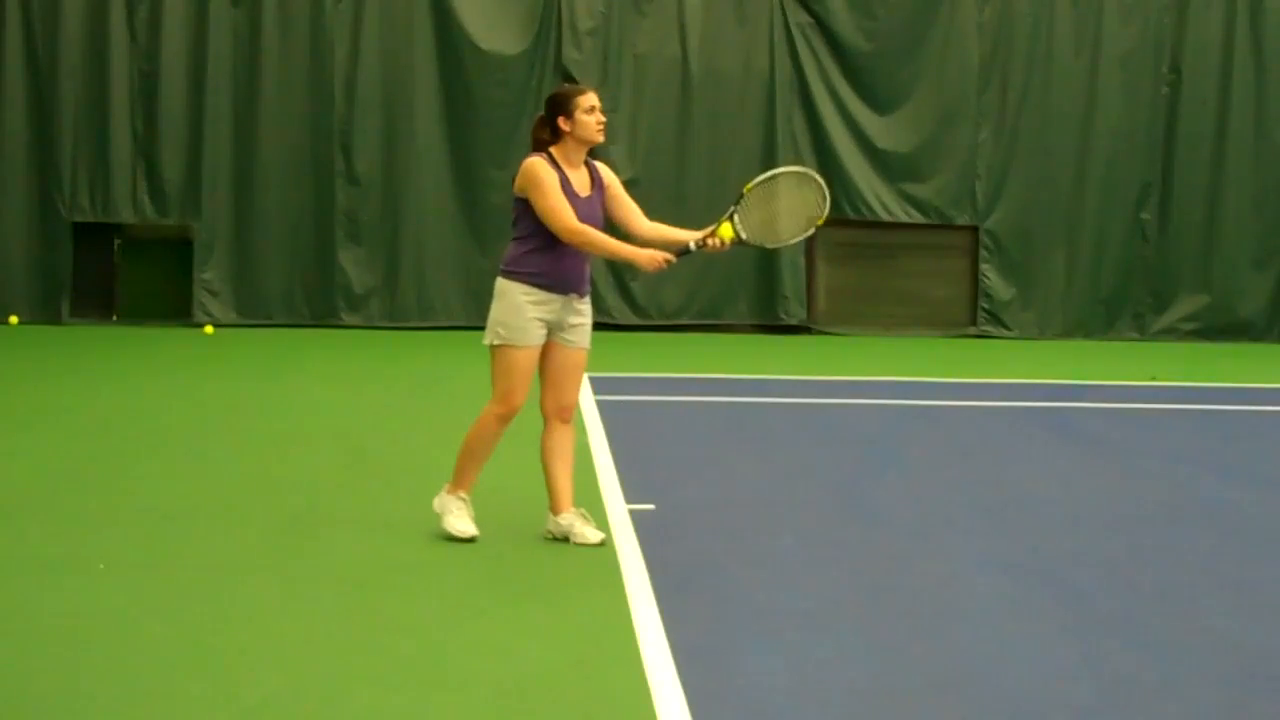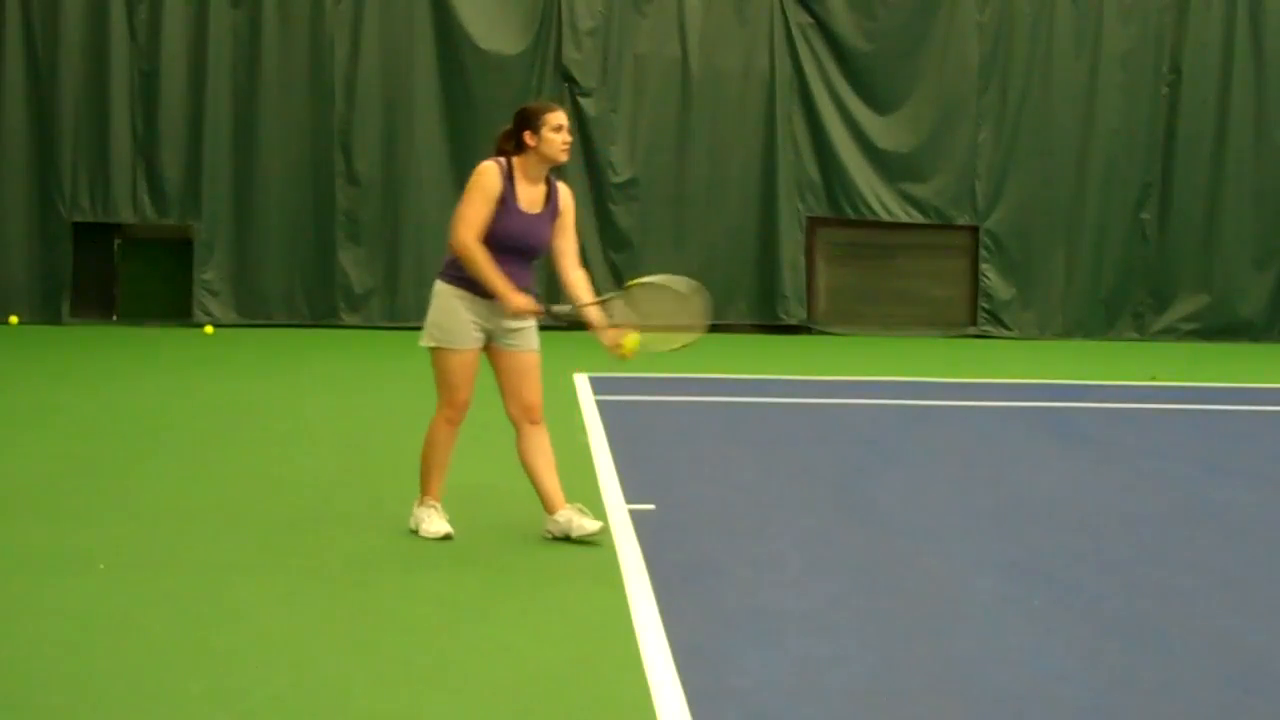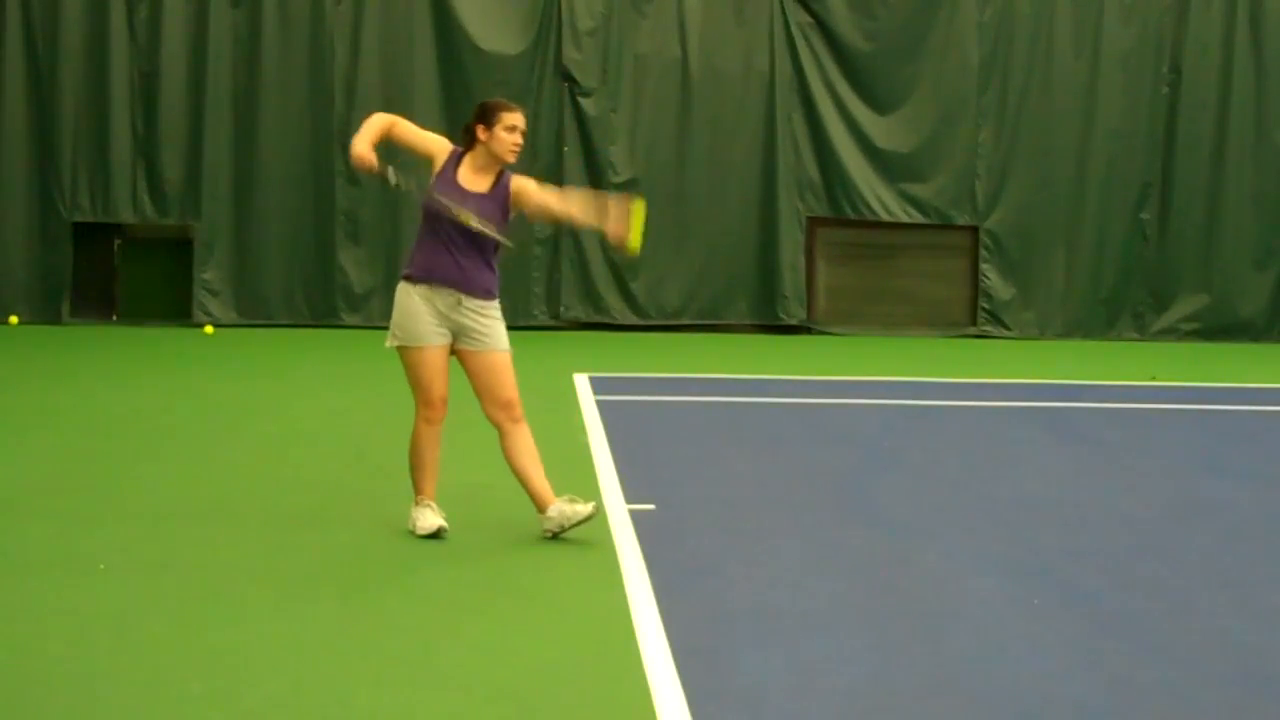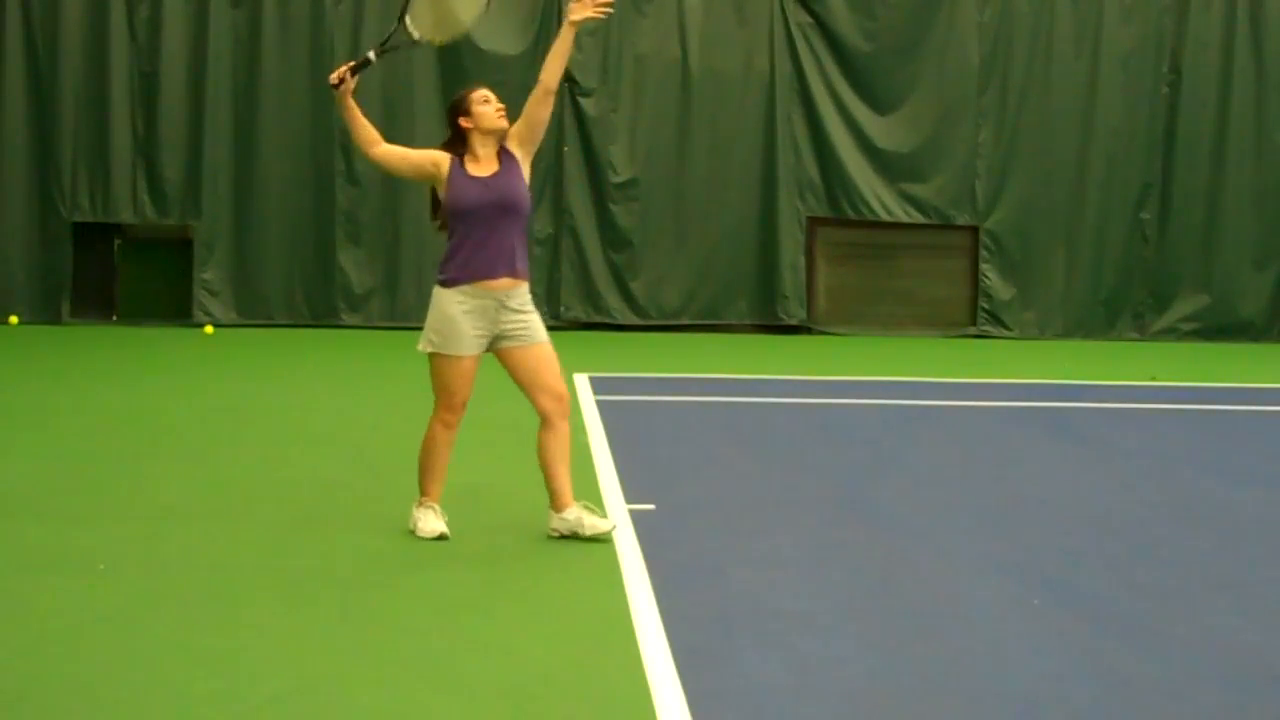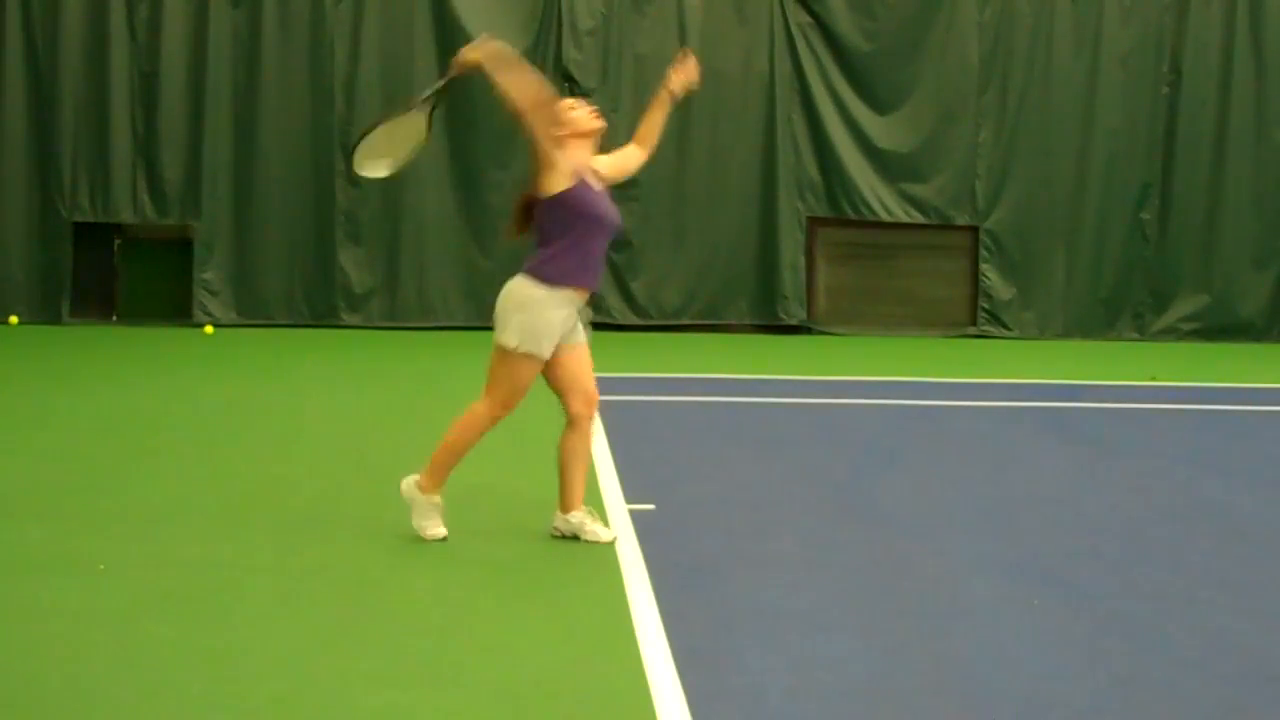
dt=0.4s
person 1, frame 1
left shoulder: (600, 174)
right shoulder: (536, 167)
left elbow: (641, 226)
right elbow: (570, 231)
left wrist: (698, 237)
right wrist: (634, 256)
left hip: (574, 302)
right hip: (525, 297)
left knee: (562, 412)
right knee: (506, 406)
left ankle: (562, 514)
right ankle: (454, 495)
person 1, frame 2
left shoulder: (560, 195)
right shoulder: (491, 174)
left elbow: (569, 267)
right elbow: (463, 240)
left wrist: (598, 321)
right wrist: (505, 293)
left hip: (515, 313)
right hip: (462, 301)
left knee: (529, 413)
right knee: (453, 409)
left ankle: (559, 512)
right ankle: (428, 505)
person 1, frame 3
left shoulder: (515, 187)
right shoulder: (445, 155)
left elbow: (555, 200)
right elbow: (384, 121)
left wrist: (596, 211)
right wrist: (362, 144)
left hip: (479, 307)
right hip: (422, 299)
left knee: (508, 410)
right knee: (432, 408)
left ankle: (551, 508)
right ankle: (425, 505)
person 1, frame 4
left shoulder: (517, 153)
right shoulder: (443, 166)
left elbow: (547, 90)
right elbow: (374, 148)
right wrist: (345, 97)
left hip: (516, 305)
right hip: (460, 304)
left knee: (555, 403)
right knee: (449, 413)
left ankle: (565, 510)
right ankle: (427, 505)
person 1, frame 5
left shoulder: (597, 171)
right shoulder: (557, 164)
left elbow: (640, 148)
right elbow: (533, 105)
left wrist: (669, 92)
right wrist: (492, 58)
left hip: (565, 311)
right hip: (537, 302)
left knee: (582, 409)
right knee: (495, 405)
left ankle: (571, 512)
right ankle: (425, 488)
